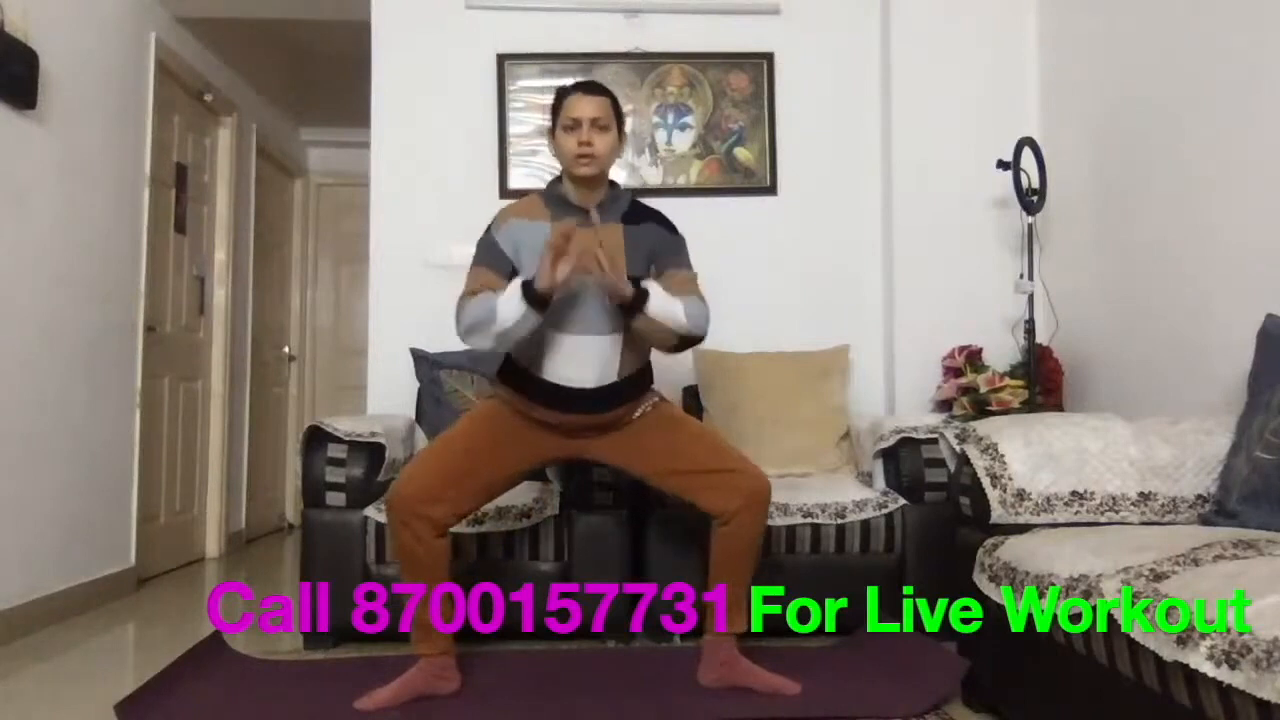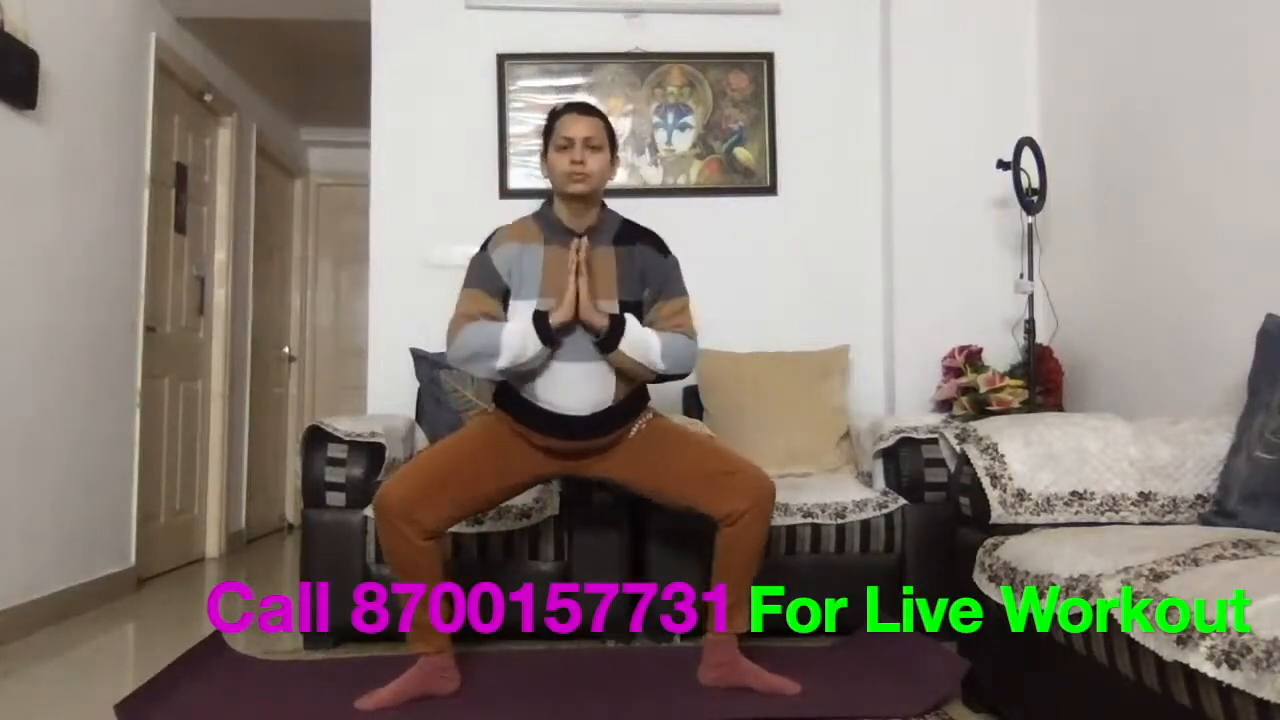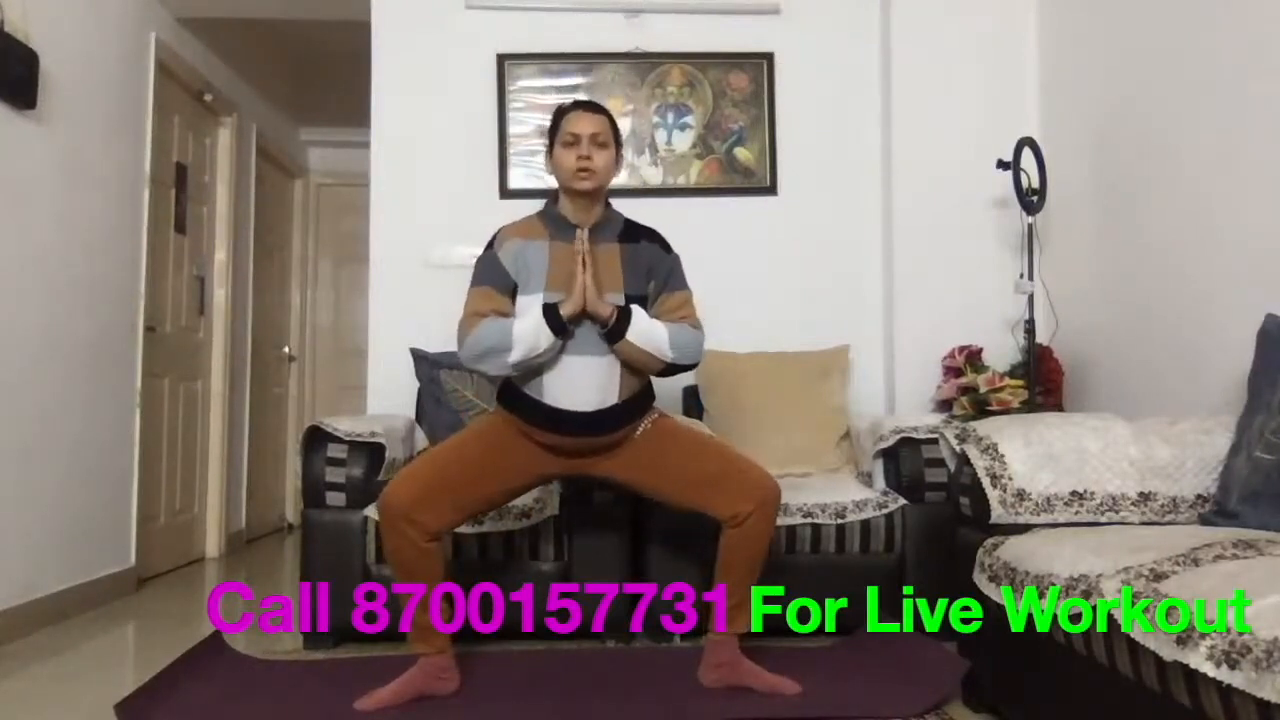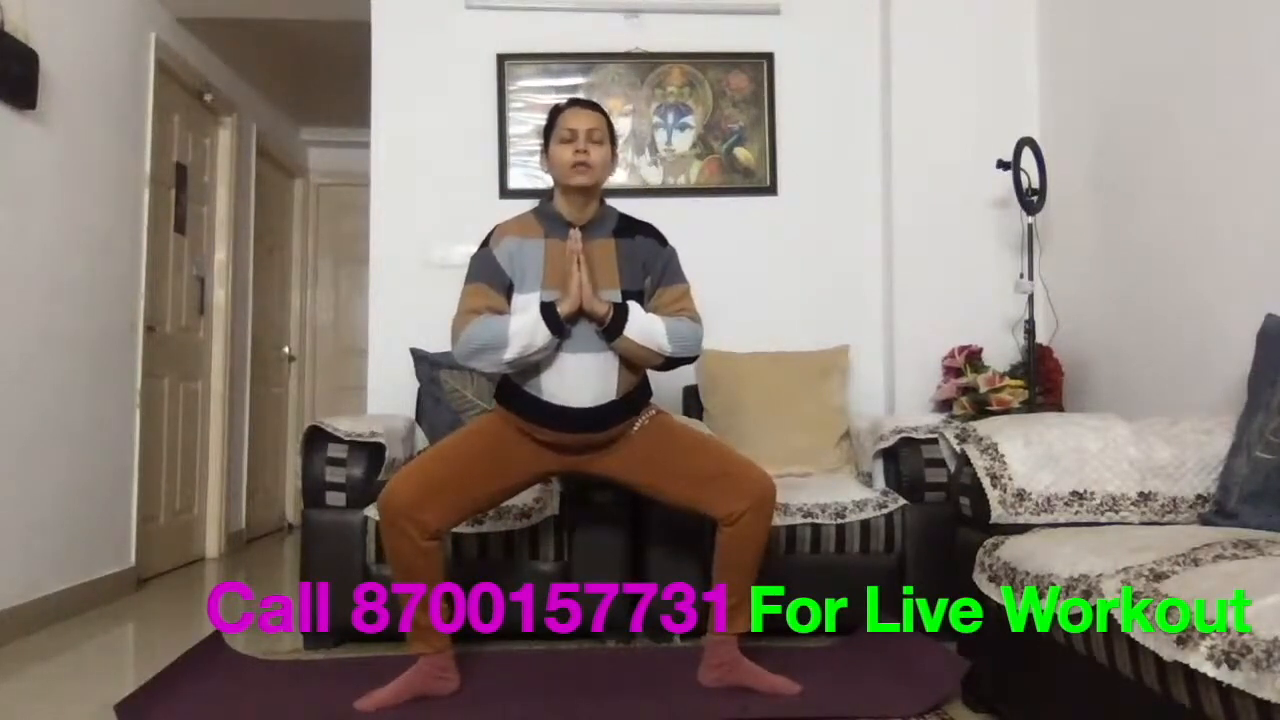
dt=1s
person 1, frame 1
left shoulder: (651, 228)
right shoulder: (516, 223)
left elbow: (692, 323)
right elbow: (473, 322)
left wrist: (627, 289)
right wrist: (540, 285)
left hip: (627, 410)
right hip: (526, 409)
left knee: (747, 492)
right knee: (411, 500)
left ankle: (721, 653)
right ankle: (434, 661)
person 1, frame 2
left shoulder: (646, 251)
right shoulder: (506, 247)
left elbow: (680, 356)
right elbow: (465, 348)
left wrist: (602, 322)
right wrist: (553, 318)
left hip: (623, 428)
right hip: (521, 427)
left knee: (751, 493)
right knee: (399, 505)
left ankle: (723, 654)
right ankle: (433, 661)
person 1, frame 3
left shoulder: (648, 249)
right shoulder: (513, 244)
left elbow: (687, 349)
right elbow: (476, 347)
left wrist: (611, 315)
right wrist: (562, 312)
left hip: (629, 429)
right hip: (526, 428)
left knee: (756, 495)
right knee: (402, 505)
left ankle: (724, 654)
right ankle: (434, 662)
person 1, frame 4
left shoulder: (645, 244)
right shoulder: (507, 242)
left elbow: (686, 341)
right elbow: (470, 344)
left wrist: (607, 312)
right wrist: (557, 310)
left hip: (626, 426)
right hip: (524, 426)
left knee: (751, 493)
right knee: (403, 505)
left ankle: (723, 654)
right ankle: (433, 662)
